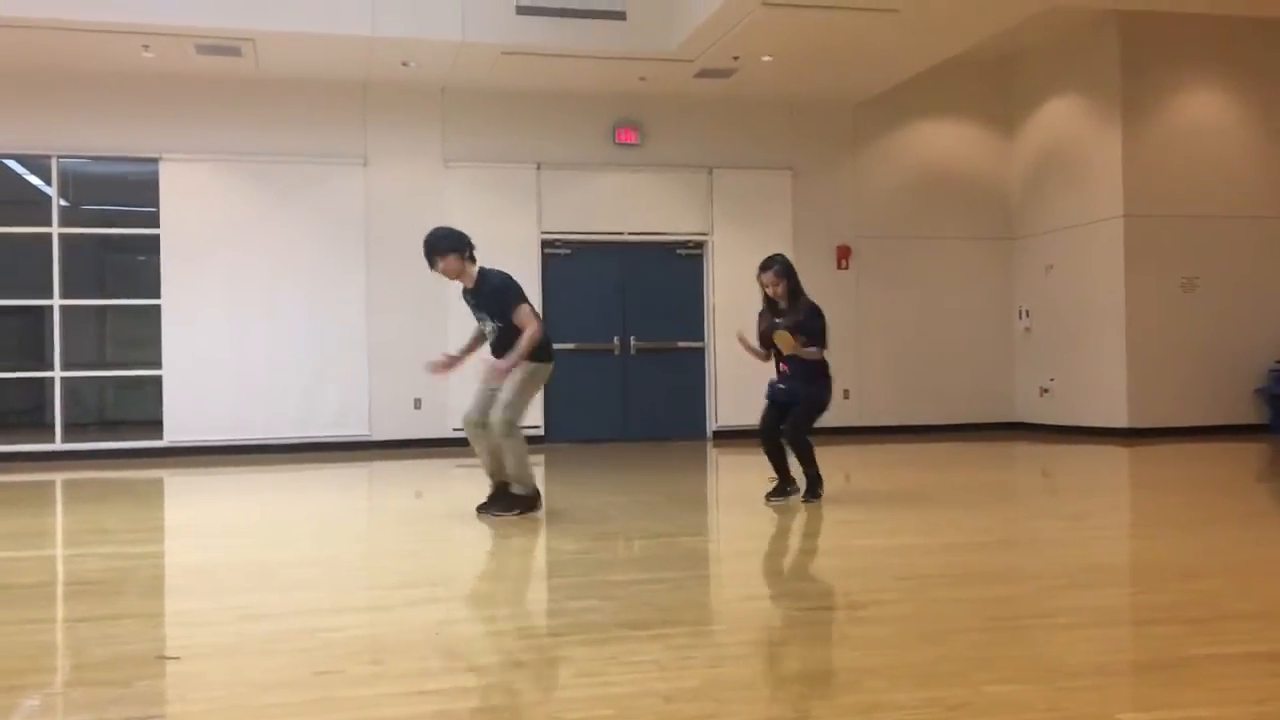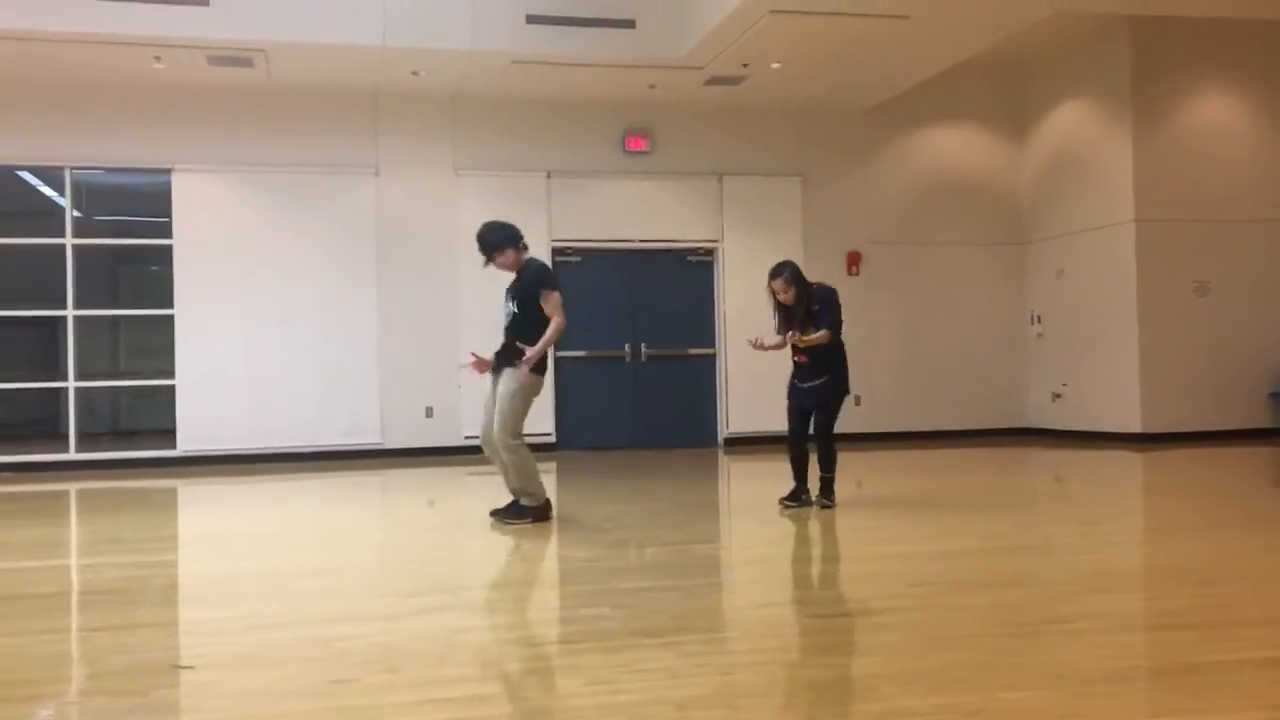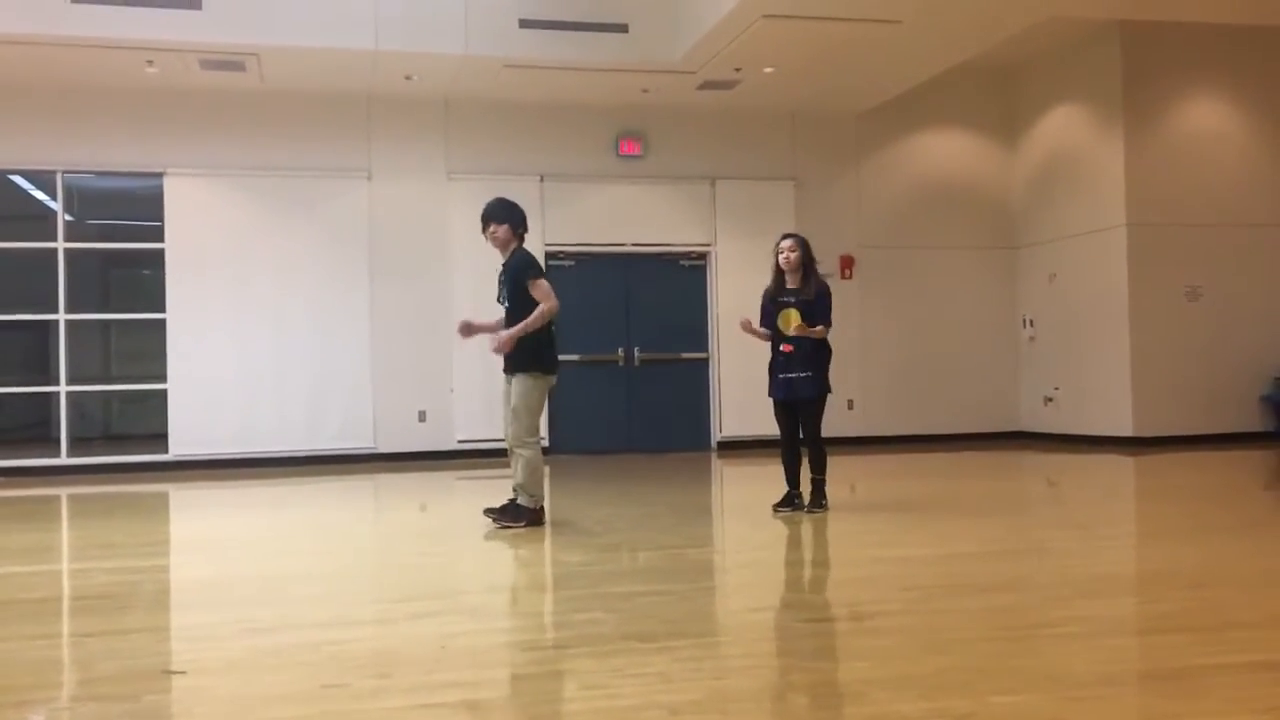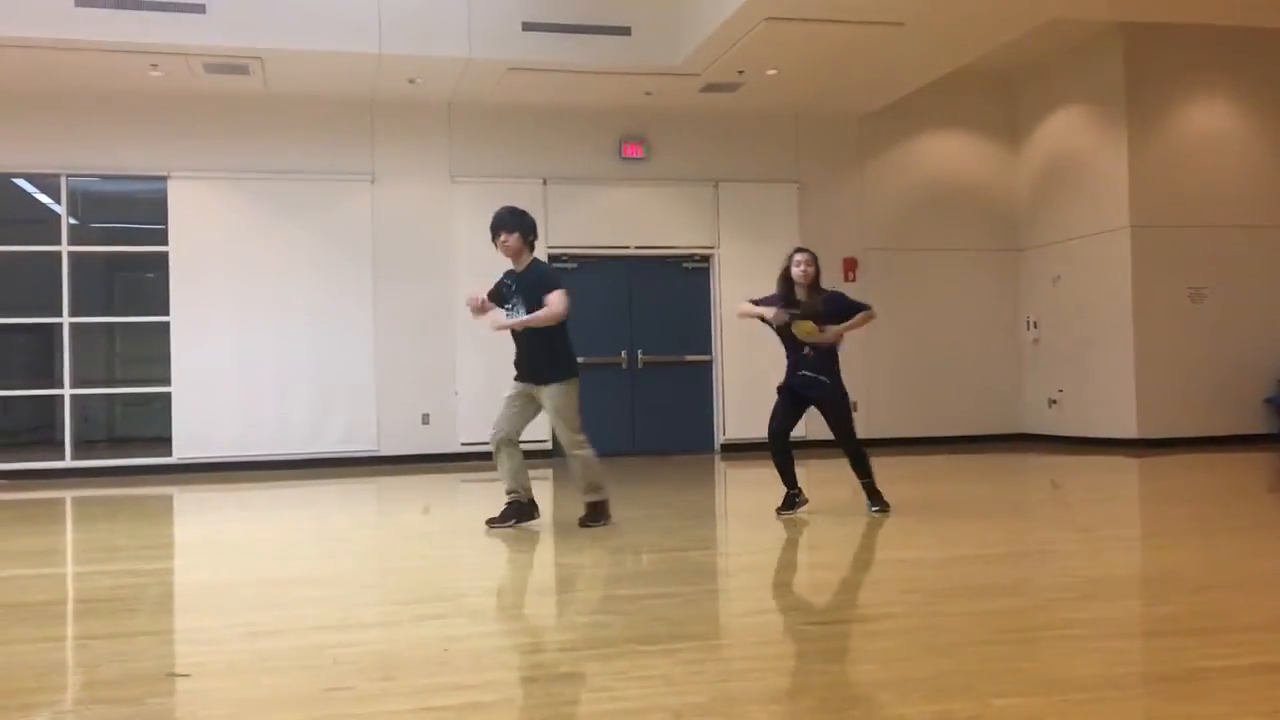
dt=0.4s
person 1, frame 1
left shoulder: (498, 284)
right shoulder: (468, 292)
left elbow: (533, 328)
left wrist: (509, 362)
right wrist: (457, 358)
left hip: (530, 360)
right hip: (503, 361)
left knee: (502, 421)
right knee: (474, 419)
left ankle: (525, 493)
right ankle: (504, 486)
person 1, frame 2
left shoulder: (538, 273)
right shoulder: (516, 284)
left elbow: (558, 320)
left wrist: (538, 350)
right wrist: (492, 362)
left hip: (522, 367)
right hip: (506, 368)
left knee: (505, 435)
right knee: (489, 437)
left ankle: (535, 503)
right ankle: (523, 499)
person 1, frame 3
left shoulder: (523, 261)
right shoulder: (507, 268)
left elbow: (550, 305)
left wrist: (513, 335)
right wrist: (480, 328)
left hip: (533, 364)
right hip: (517, 364)
left knee: (523, 436)
right knee: (514, 437)
left ankle: (531, 506)
right ankle: (522, 501)
person 1, frame 4
left shoulder: (542, 274)
right shoulder: (508, 281)
left elbow: (558, 311)
right elbow: (483, 309)
left wrist: (517, 322)
right wrist: (478, 303)
left hip: (557, 375)
right hip: (527, 376)
left knee: (572, 441)
right knee: (501, 435)
left ankle: (597, 502)
right ankle: (521, 502)
person 2, frame 1
left shoulder: (807, 310)
right shoulder: (767, 315)
left elbow: (818, 352)
right elbow: (765, 354)
left wrist: (799, 350)
right wrist: (747, 345)
left hip: (812, 386)
right hip: (784, 385)
left knee: (793, 431)
right knee: (768, 431)
left ankle: (814, 481)
right ankle: (785, 482)
person 2, frame 2
left shoulder: (824, 295)
right shoulder: (784, 308)
left elbow: (827, 334)
right elbow: (784, 340)
left wrist: (802, 340)
right wrist: (764, 345)
left hip: (830, 377)
right hip: (800, 380)
left knee: (821, 432)
right knee: (795, 436)
left ankle: (827, 490)
right ankle: (801, 489)
person 2, frame 3
left shoulder: (818, 289)
right shoulder: (772, 294)
left elbow: (824, 329)
right elbow: (769, 333)
left wrist: (806, 331)
right wrist: (752, 330)
left hip: (812, 374)
right hip: (781, 375)
left knee: (811, 434)
right knee: (788, 437)
left ankle: (818, 493)
right ankle: (793, 493)
person 2, frame 4
left shoulder: (830, 299)
right shoulder: (779, 301)
left elbow: (868, 313)
right elbow: (741, 310)
left wrist: (840, 329)
right wrist: (764, 311)
left hip: (826, 380)
right hip: (795, 382)
left knee: (847, 440)
right knee: (775, 437)
left ankle: (872, 493)
right ankle: (793, 493)
